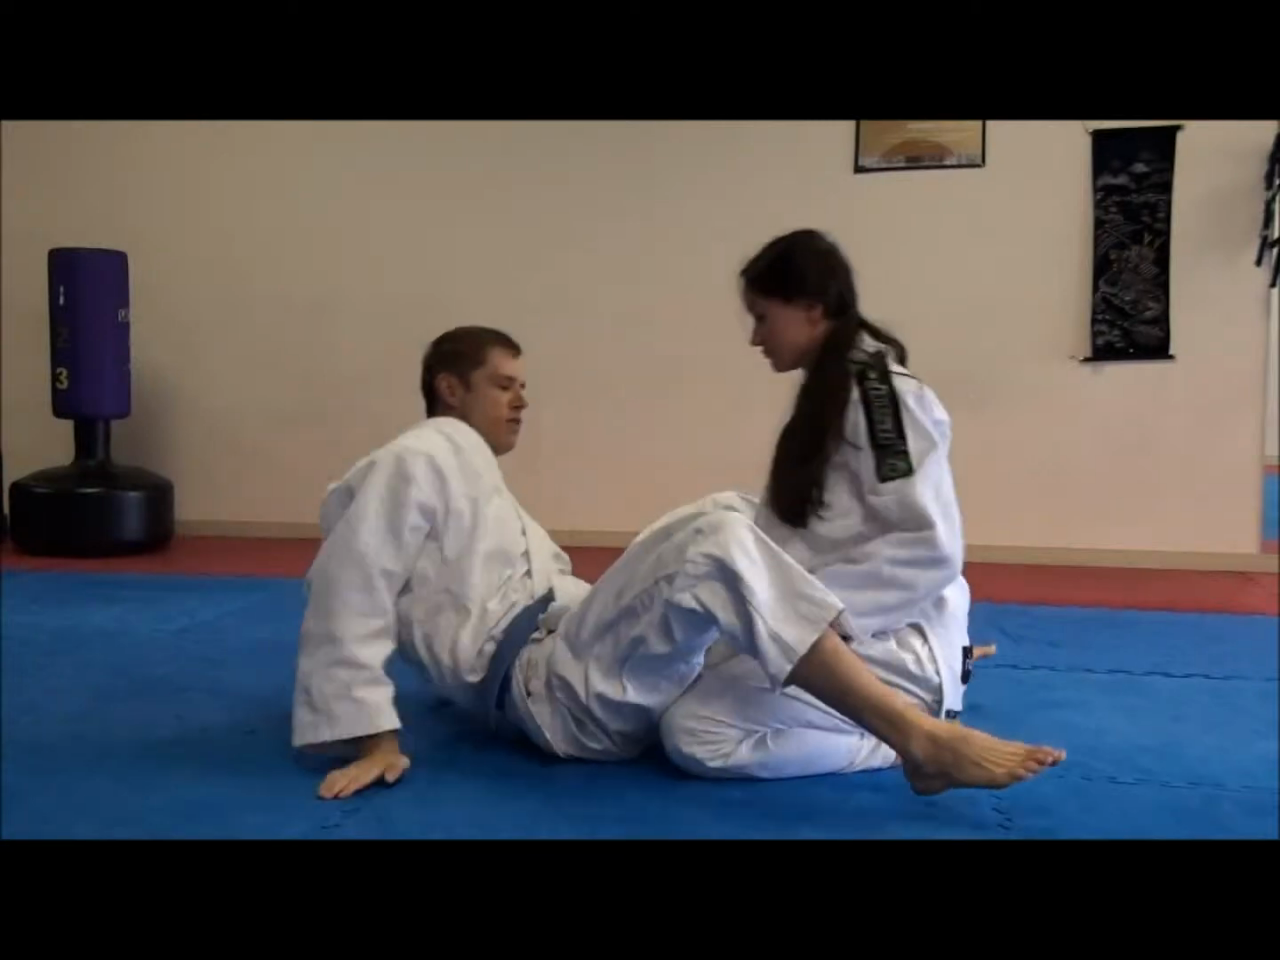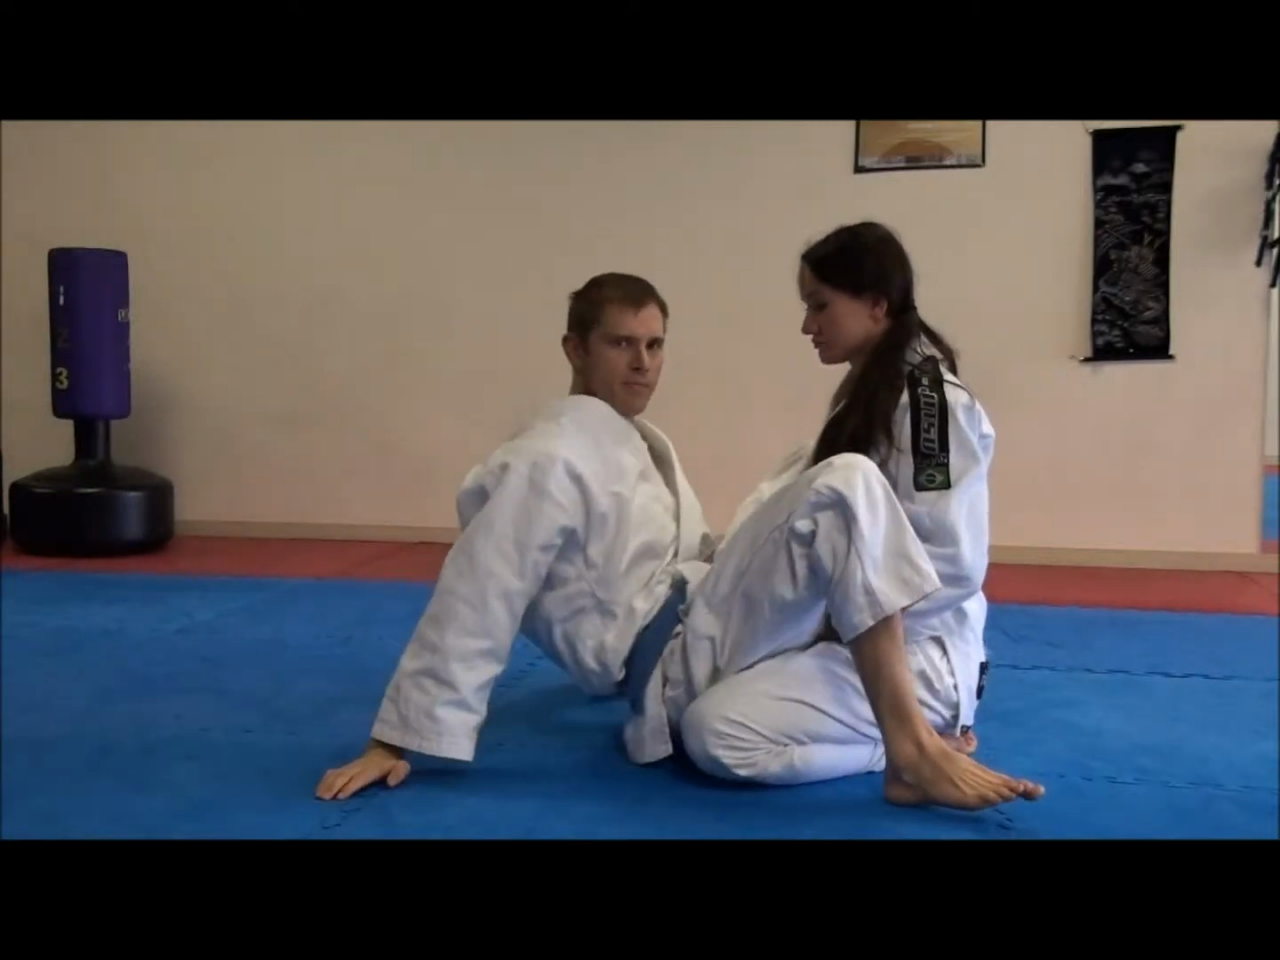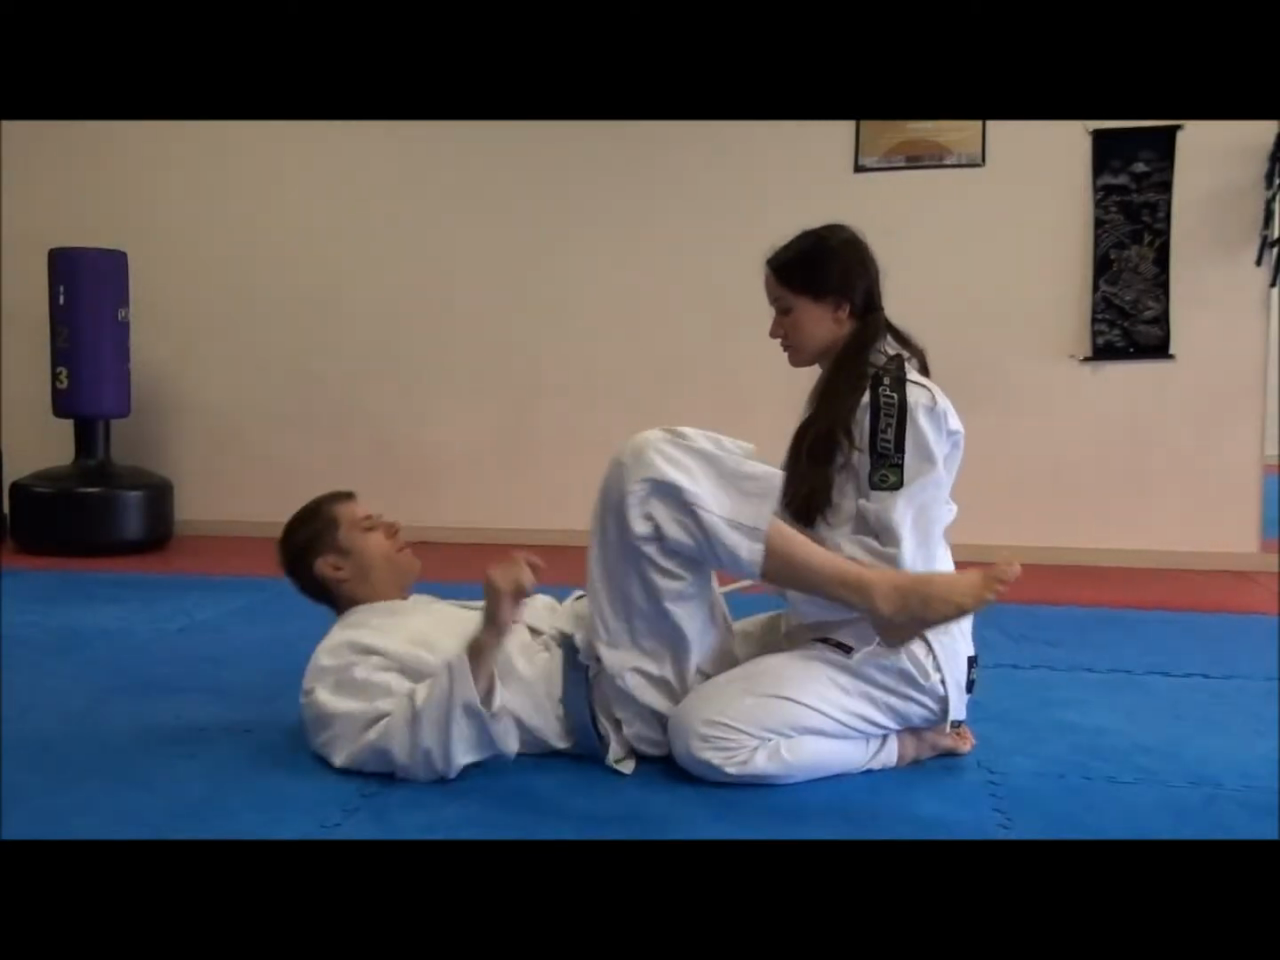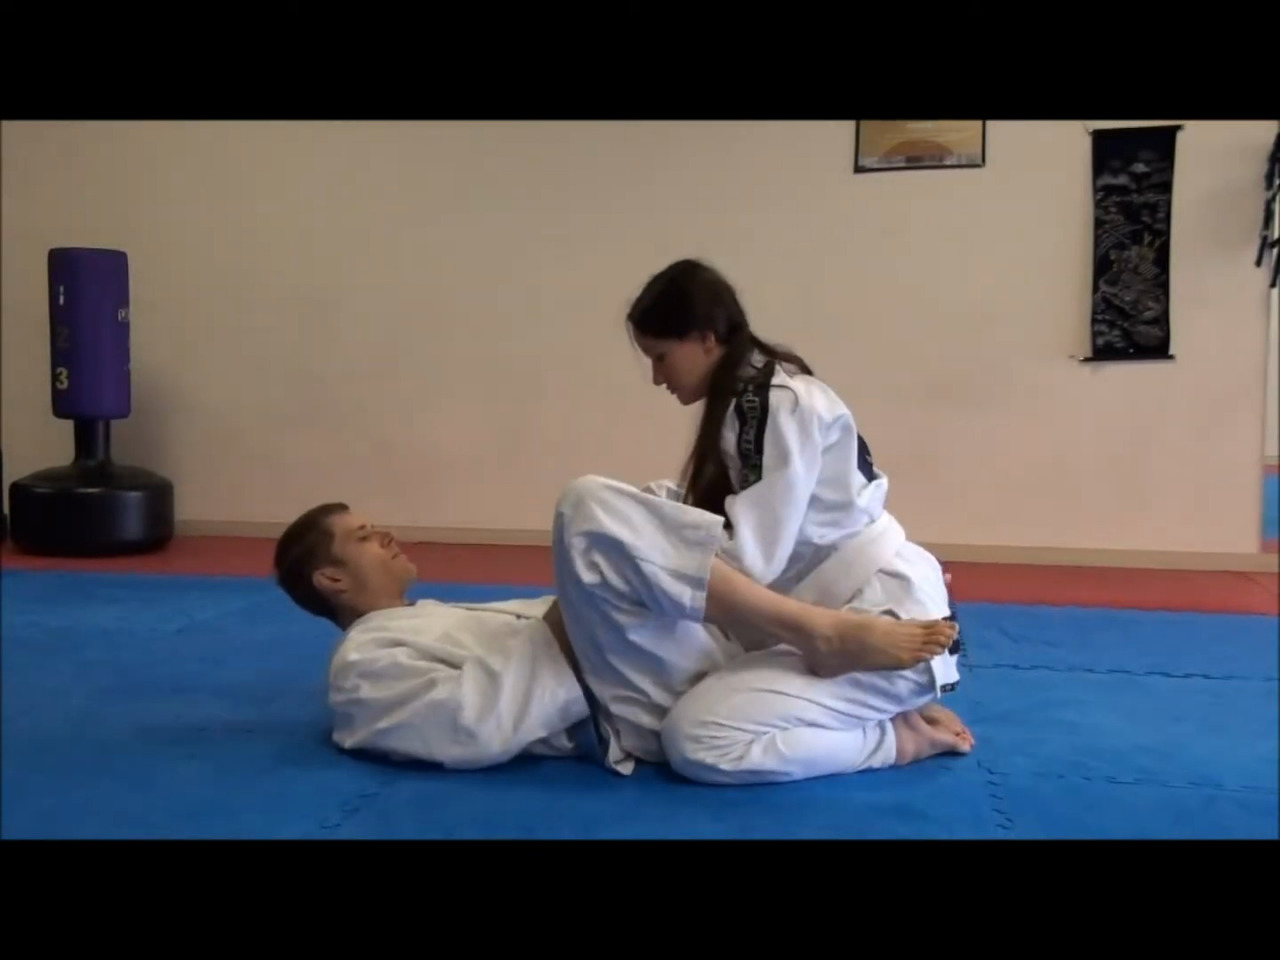
dt=1s
person 1, frame 1
left shoulder: (465, 473)
right shoulder: (414, 462)
right elbow: (346, 611)
right wrist: (371, 734)
left hip: (581, 663)
right hip: (558, 689)
right knee: (715, 547)
right ankle: (923, 738)
person 1, frame 2
left shoulder: (640, 443)
right shoulder: (547, 463)
right elbow: (470, 613)
right wrist: (398, 741)
left hip: (704, 642)
right hip: (673, 667)
right knee: (845, 483)
right ankle: (912, 749)
person 1, frame 3
left shoulder: (412, 618)
right shoulder: (344, 663)
right elbow: (423, 745)
right wrist: (489, 639)
left hip: (601, 656)
right hip: (624, 699)
right knee: (655, 468)
right ankle: (880, 593)
person 1, frame 4
left shoulder: (428, 621)
right shoulder: (364, 666)
right elbow: (474, 725)
right wrist: (561, 630)
right knee: (595, 511)
right ankle: (828, 634)
person 2, frame 1
left shoulder: (885, 394)
right shoulder: (835, 386)
left elbow: (932, 548)
left hip: (897, 645)
right hip: (848, 629)
left knee: (695, 734)
person 2, frame 2
left shoulder: (932, 402)
right shoulder: (870, 391)
left elbow: (955, 563)
left wrist: (825, 601)
left hip: (915, 655)
right hip: (856, 636)
left knee: (719, 731)
right knee: (694, 695)
left ankle: (918, 745)
person 2, frame 3
left shoulder: (902, 400)
right shoulder: (846, 389)
left elbow: (898, 563)
left hip: (899, 649)
right hip: (848, 629)
left knee: (702, 735)
right knee: (694, 677)
left ankle: (909, 740)
right ankle: (898, 727)
person 2, frame 4
left shoulder: (779, 405)
right shoulder: (753, 397)
left elbow: (747, 558)
right elbow: (721, 517)
left wrist: (635, 537)
right wrist: (650, 506)
right hip: (833, 618)
left knee: (696, 739)
left ankle: (900, 736)
right ankle: (881, 708)
